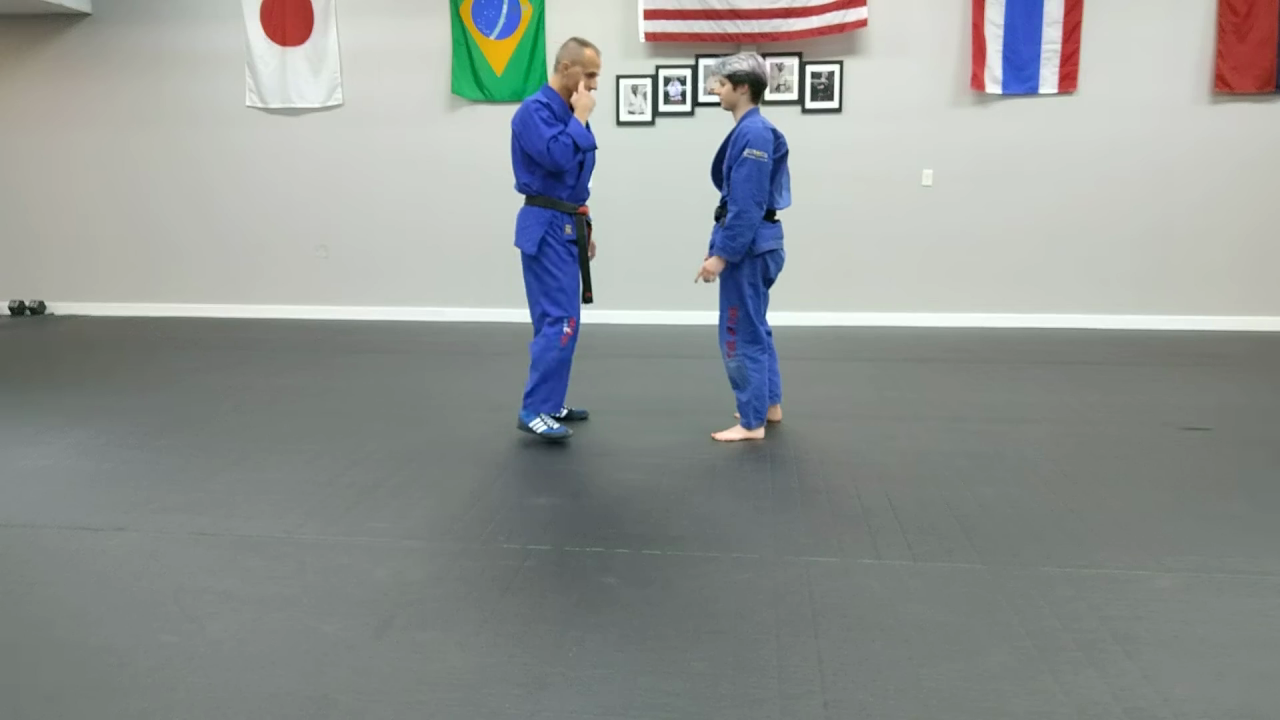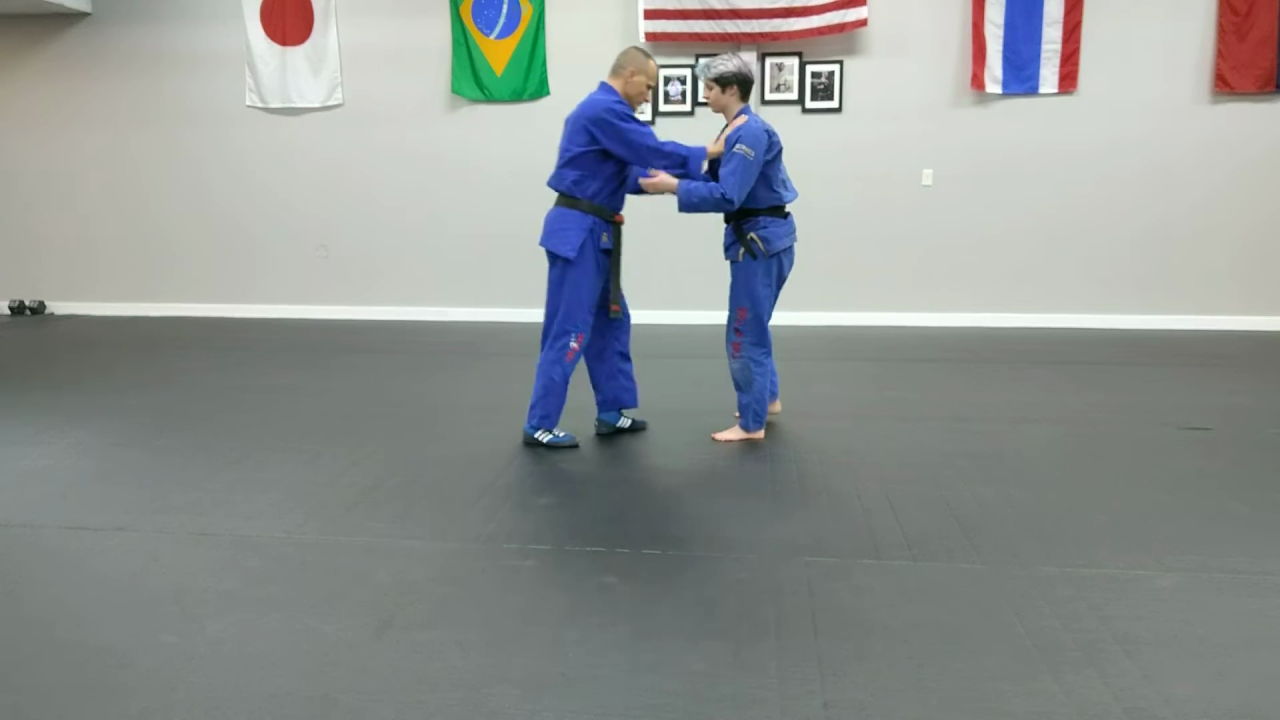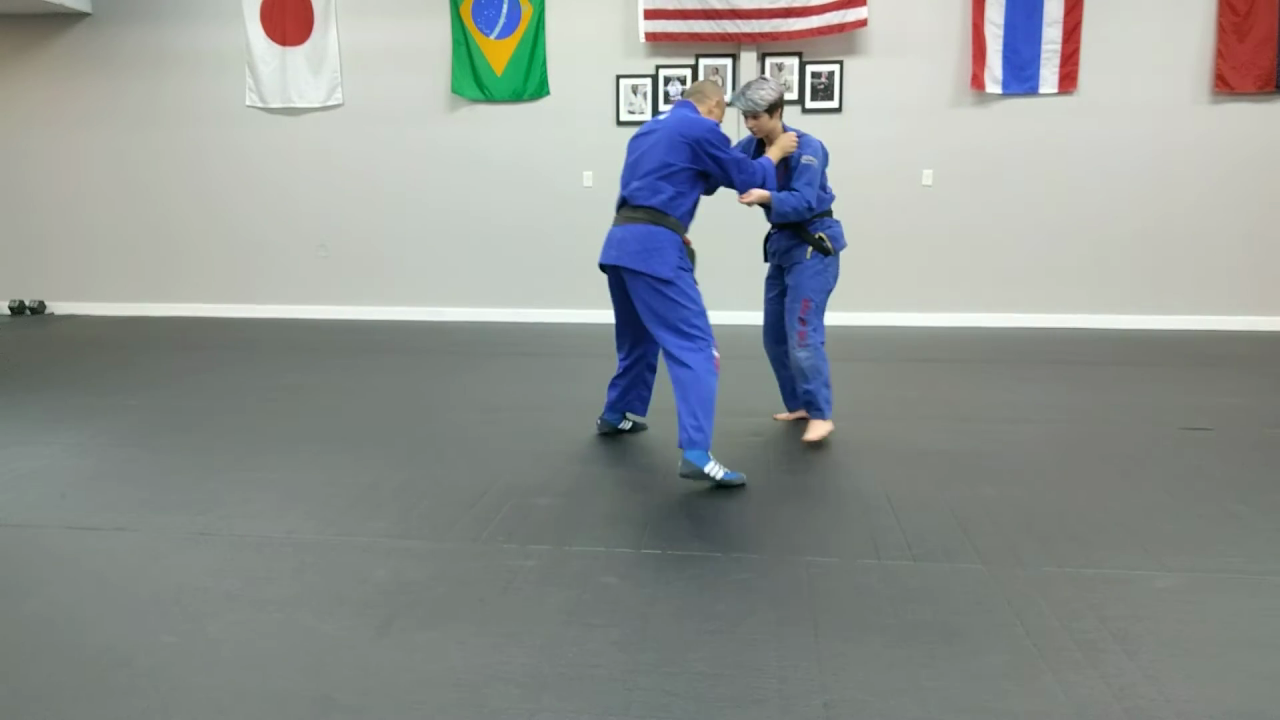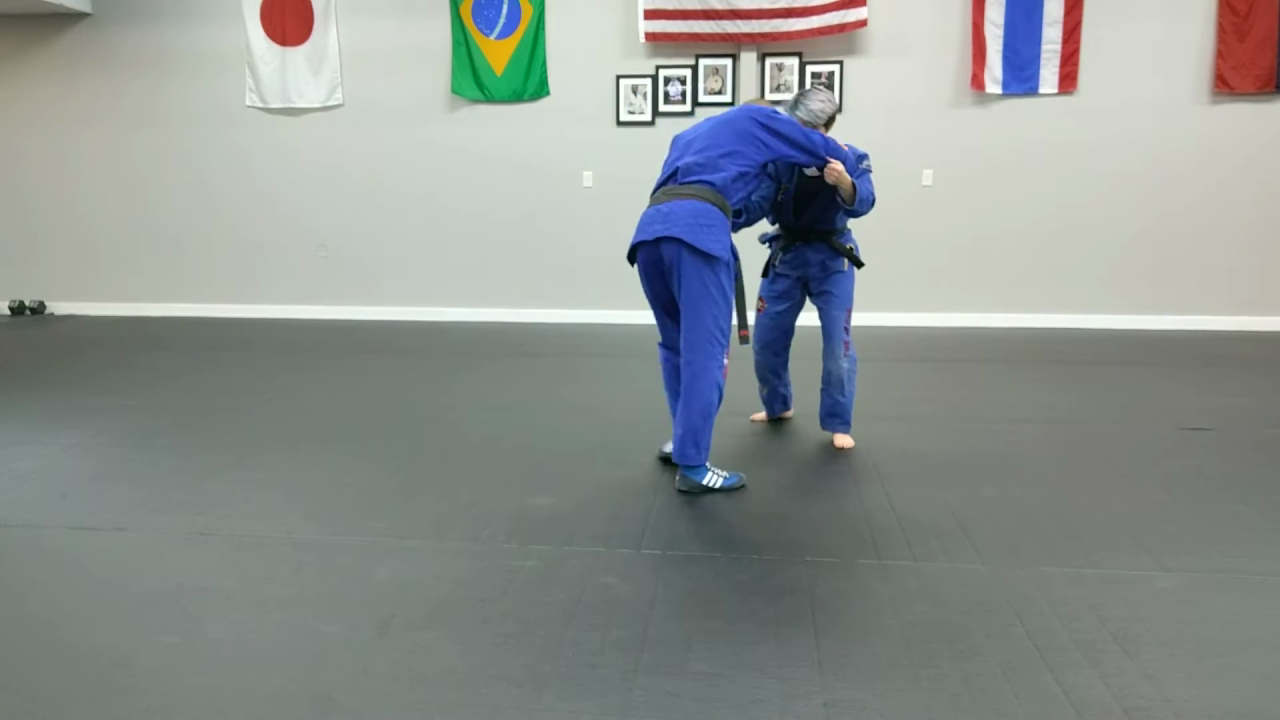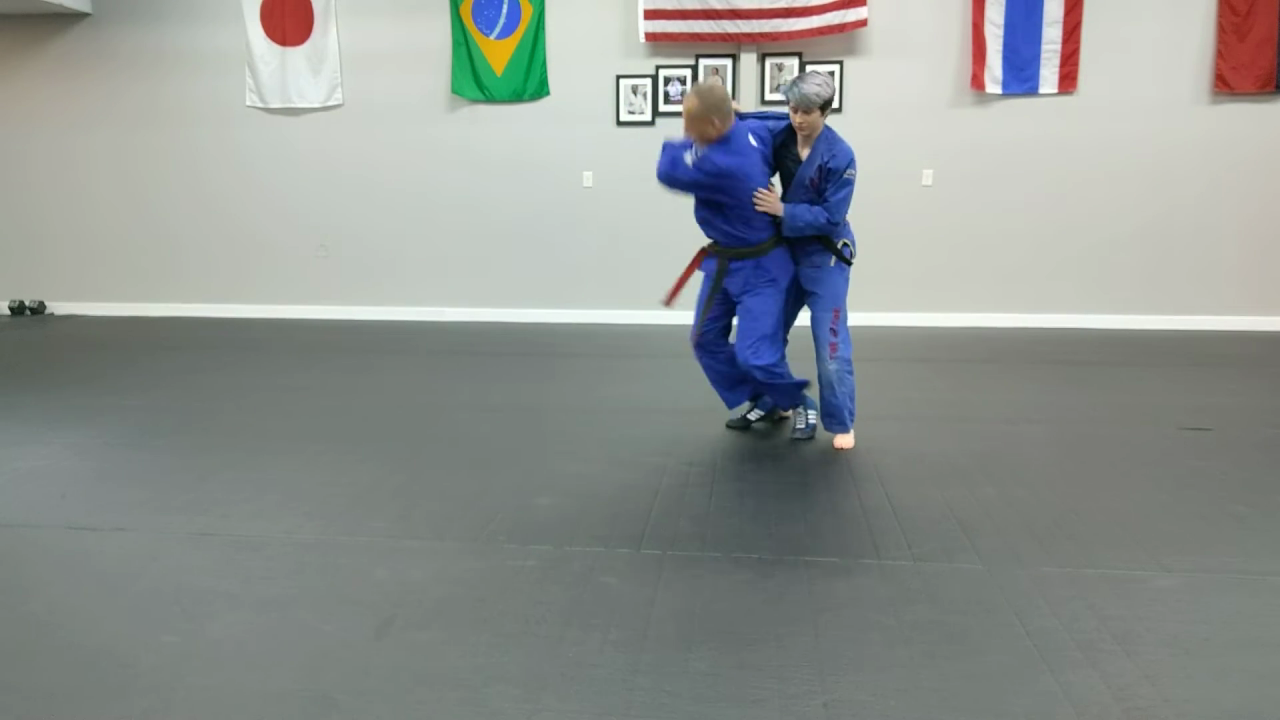
dt=0.7s
person 1, frame 1
left shoulder: (567, 112)
right shoulder: (535, 110)
right elbow: (557, 159)
left wrist: (584, 226)
right wrist: (581, 119)
left hip: (565, 226)
right hip: (546, 227)
left knee: (563, 319)
right knee: (558, 319)
left ankle: (551, 402)
right ankle: (534, 412)
person 1, frame 2
left shoulder: (601, 109)
right shoulder: (605, 110)
left elbow: (620, 173)
right elbow: (653, 153)
left wrist: (668, 174)
right wrist: (710, 151)
left hip: (591, 233)
right hip: (578, 232)
left knee: (610, 323)
right knee: (569, 331)
left ankle: (612, 411)
right ankle: (540, 424)
person 1, frame 3
left shoulder: (647, 130)
right shoulder: (701, 129)
right elbow: (744, 178)
left wrist: (702, 178)
right wrist: (774, 153)
left hip: (619, 242)
right hip: (655, 245)
left knee: (637, 336)
right knee: (693, 348)
left ankle: (617, 414)
right ankle: (697, 457)
person 1, frame 4
left shoulder: (692, 133)
right shoulder: (757, 118)
right elbow: (815, 146)
left wrist: (755, 207)
right wrist: (843, 160)
left hip: (651, 225)
right hip: (699, 229)
left knee: (675, 342)
right knee: (704, 353)
left ankle: (683, 440)
right ankle: (692, 467)
person 1, frame 5
left shoulder: (727, 164)
right shoulder: (745, 131)
left elbow: (672, 172)
left wrist: (683, 139)
left hip: (760, 267)
right hip: (724, 261)
left knee: (753, 354)
right knee: (706, 339)
left ankle: (797, 402)
right ankle: (761, 402)
person 2, frame 1
left shoulder: (754, 134)
right shoulder: (750, 131)
left elbow: (748, 206)
left wrist: (720, 254)
right wrist: (722, 247)
left hip: (747, 245)
right hip: (751, 243)
left knee: (740, 332)
right knee: (753, 327)
left ankle: (752, 422)
right ankle: (769, 404)
person 2, frame 2
left shoulder: (749, 133)
right shoulder: (742, 130)
left elbow: (727, 196)
right elbow: (726, 186)
left wrist: (675, 188)
right wrist: (680, 183)
left hip: (759, 240)
right hip: (761, 237)
left knee: (745, 331)
right knee: (752, 326)
left ankle: (752, 424)
right ankle: (767, 398)
person 2, frame 3
left shoulder: (806, 148)
right shoulder: (751, 147)
left elbow: (805, 202)
left wrist: (768, 199)
left hip: (814, 244)
right hip: (782, 243)
left knee: (804, 330)
right knee: (775, 332)
left ankle: (820, 415)
right ankle: (802, 403)
person 2, frame 4
left shoulder: (851, 159)
right shoulder: (779, 159)
left elbow: (863, 202)
right elbow: (756, 204)
left wrist: (846, 184)
left hip: (831, 256)
right hip: (786, 254)
left knee: (838, 343)
right knee: (768, 340)
left ankle: (839, 424)
right ankle: (779, 406)
person 2, frame 5
left shoulder: (838, 156)
right shoulder: (780, 130)
left elbow: (831, 217)
left wrist: (780, 209)
left hip: (825, 254)
right hip: (785, 249)
left knee: (830, 341)
left ankle: (842, 424)
